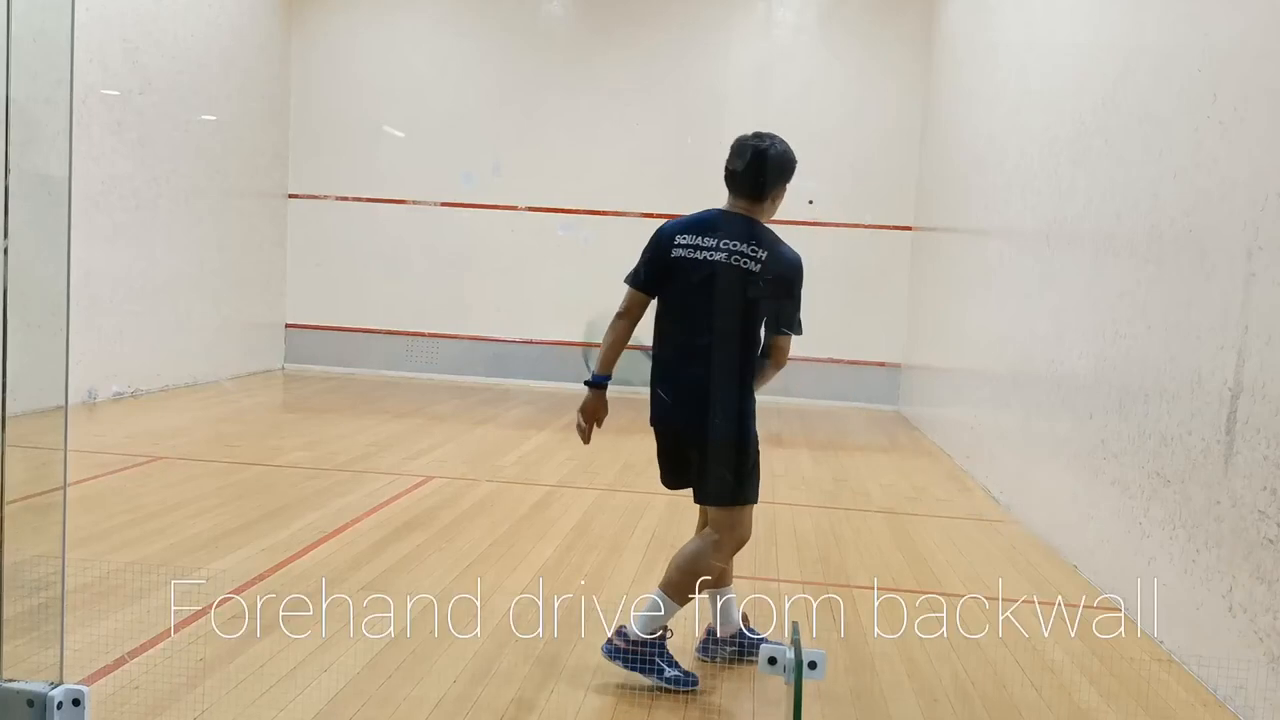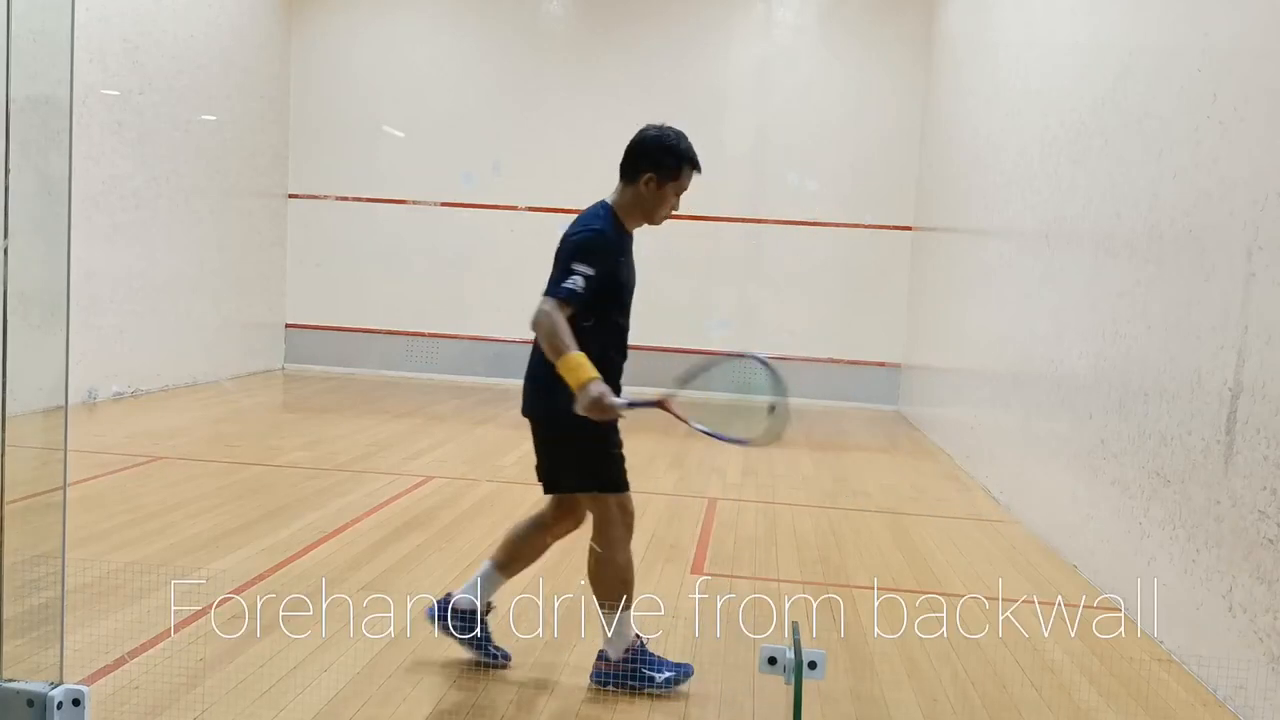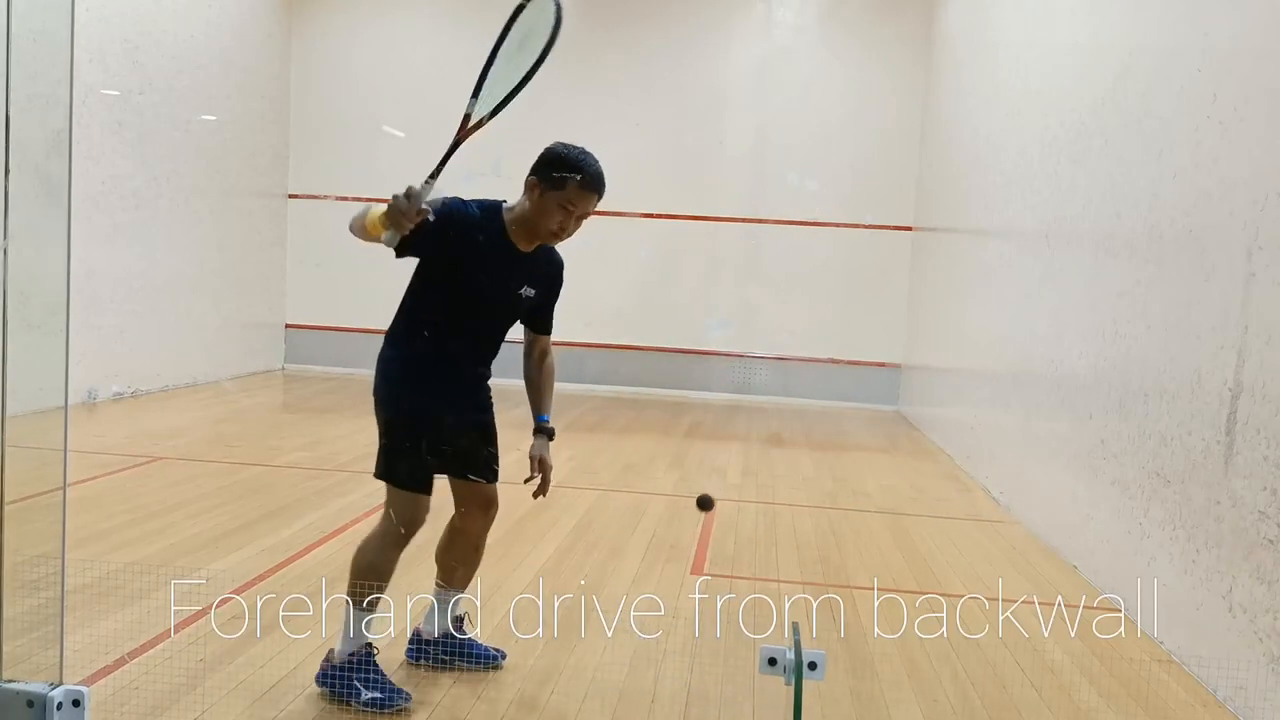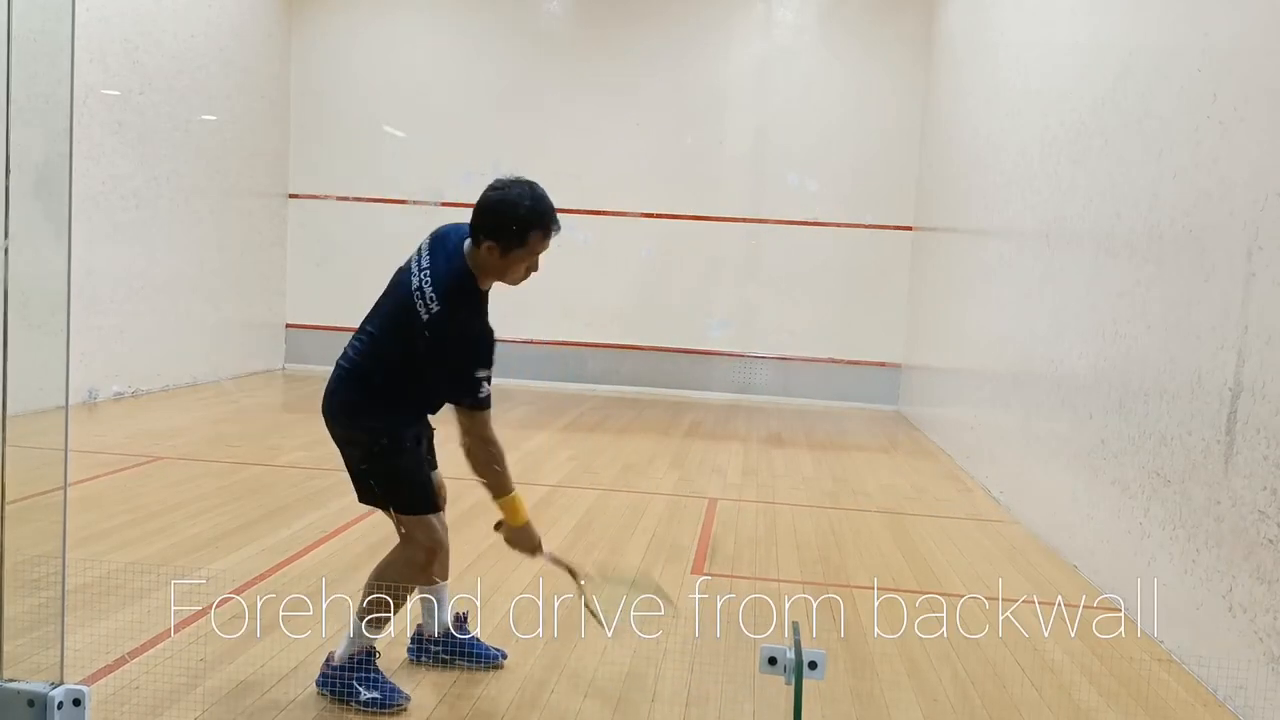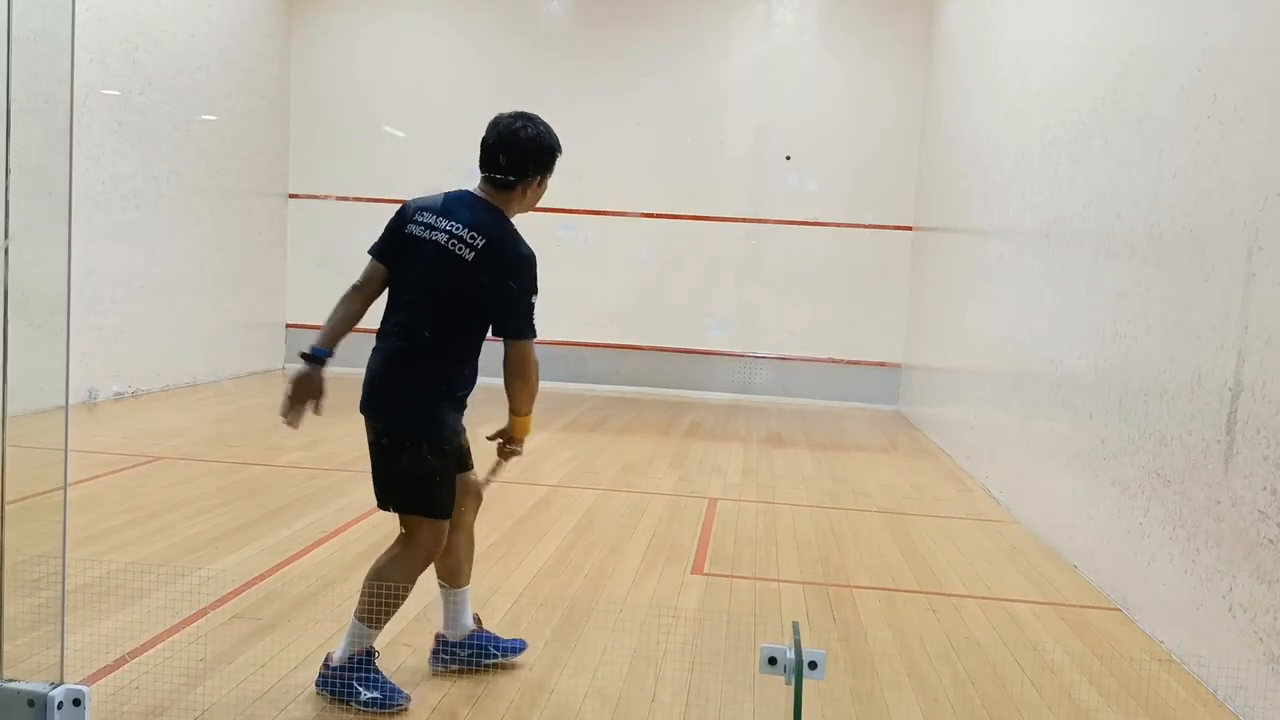
dt=1s
person 1, frame 1
left shoulder: (673, 234)
right shoulder: (783, 261)
left elbow: (627, 314)
right elbow: (776, 355)
left wrist: (597, 385)
left hip: (670, 404)
right hip: (726, 412)
left knee: (715, 518)
right knee: (730, 531)
left ankle: (726, 630)
right ankle: (639, 635)
person 1, frame 2
left shoulder: (602, 227)
right shoulder: (599, 237)
right elbow: (547, 317)
right wrist: (586, 382)
left hip: (562, 400)
right hip: (569, 404)
left knee: (565, 512)
right knee: (615, 518)
left ankle: (464, 607)
right ankle: (619, 654)
person 1, frame 3
left shoulder: (548, 267)
right shoulder: (459, 220)
left elbow: (538, 351)
right elbow: (360, 226)
left wrist: (542, 430)
right wrist: (388, 219)
left hip: (469, 394)
right hip: (409, 387)
left knee: (480, 505)
right knee: (405, 516)
left ankle: (436, 631)
right ankle: (347, 656)
person 1, frame 4
left shoulder: (451, 239)
right shoulder: (463, 324)
right elbow: (477, 438)
right wrist: (514, 515)
left hip: (392, 400)
right hip: (370, 414)
left knee: (432, 499)
right knee: (424, 535)
left ankle: (437, 631)
right ankle: (347, 663)
person 1, frame 5
left shoulder: (420, 210)
right shoulder: (511, 255)
left elbow: (362, 291)
right elbow: (520, 358)
left wrist: (315, 361)
right wrist: (518, 424)
left hip: (397, 390)
right hip: (414, 404)
left knee: (465, 496)
right knee: (423, 534)
left ankle: (459, 634)
right ankle: (346, 663)
